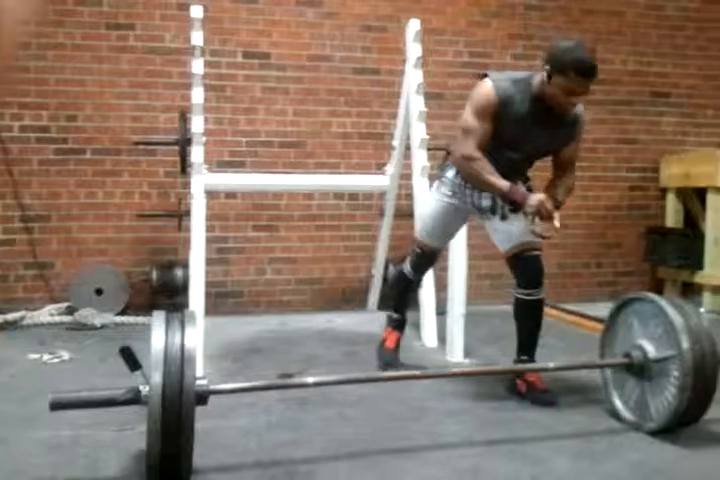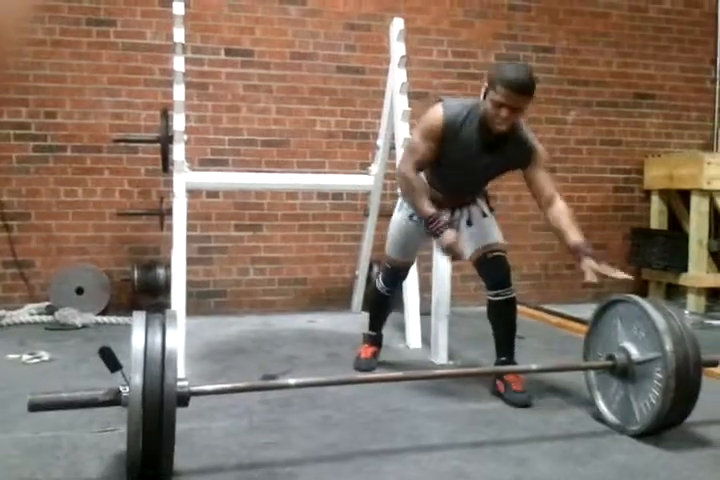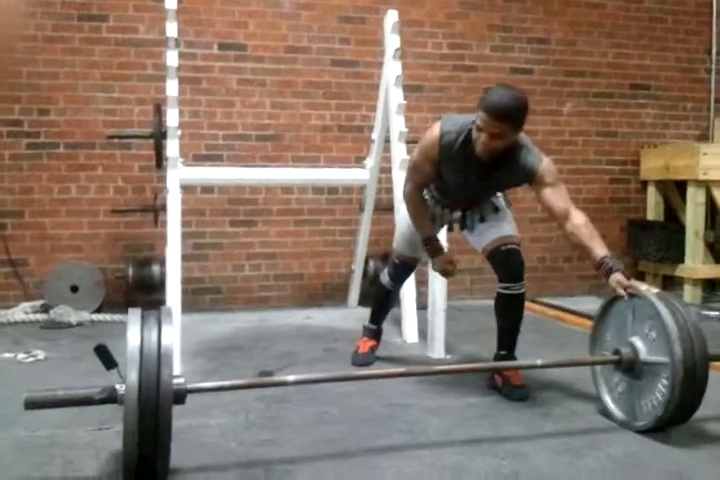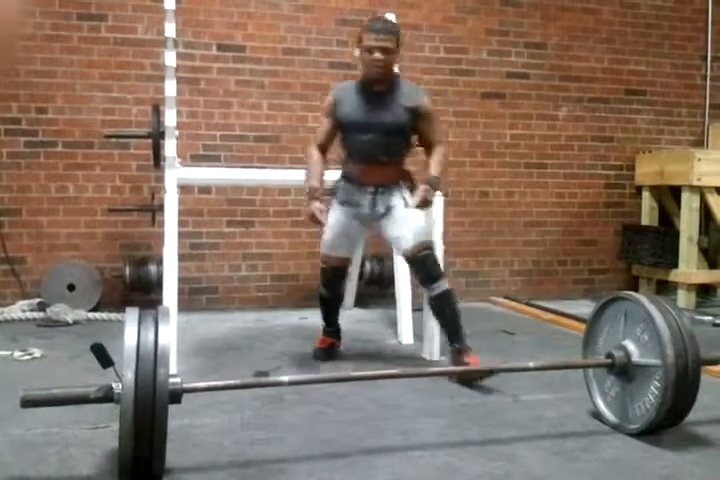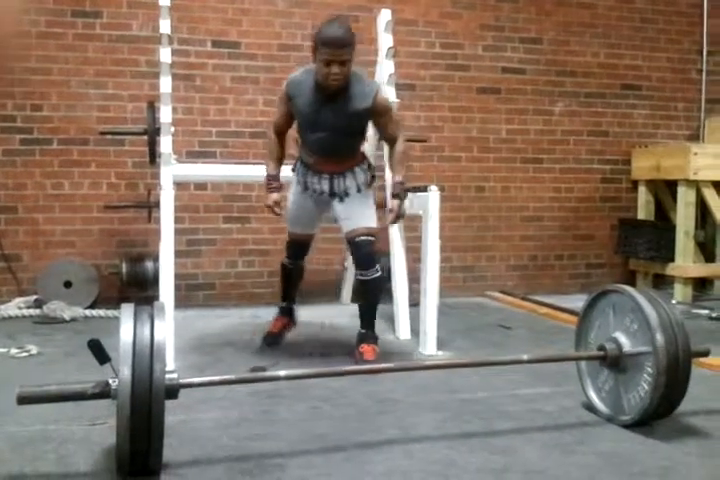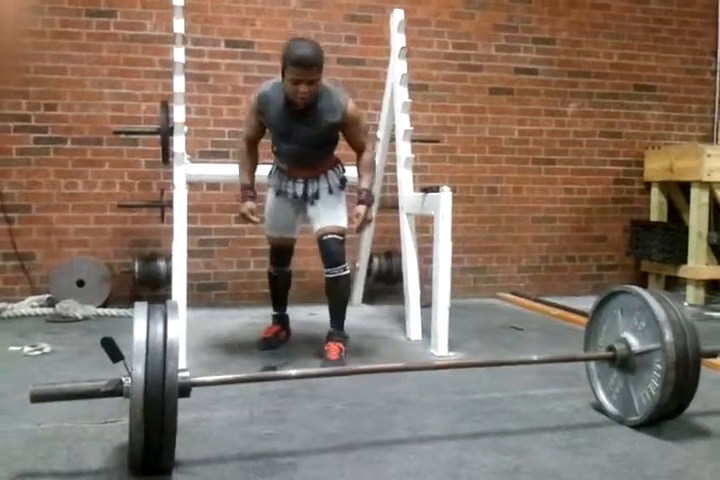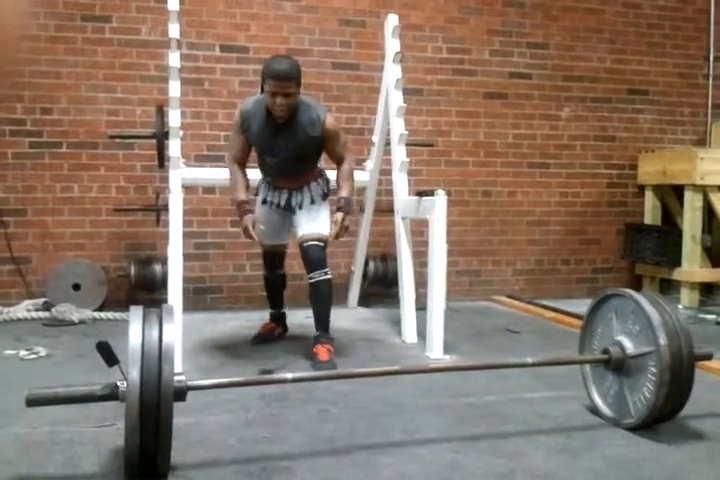
dt=0.7s
person 1, frame 1
left shoulder: (573, 119)
right shoulder: (493, 91)
left elbow: (565, 171)
right elbow: (465, 155)
left wrist: (550, 205)
right wrist: (520, 197)
left hip: (511, 188)
right hip: (461, 180)
left knee: (531, 271)
right knee: (423, 257)
left ankle: (524, 369)
right ankle: (395, 324)
person 1, frame 2
left shoulder: (527, 147)
right shoulder: (444, 116)
left elbow: (551, 202)
right elbow: (407, 170)
left wrist: (583, 252)
right wrist: (436, 226)
left hip: (470, 204)
right hip: (422, 199)
left knee: (499, 273)
right knee: (393, 271)
left ankle: (505, 368)
right ankle: (372, 339)
person 1, frame 3
left shoulder: (532, 164)
right shoulder: (440, 136)
left elbow: (569, 215)
right elbow: (413, 188)
left wrist: (611, 266)
right wrist: (433, 249)
left hip: (484, 204)
right hip: (432, 199)
left knee: (511, 268)
right knee: (401, 264)
left ankle: (504, 363)
right ankle: (371, 333)
person 1, frame 4
left shoulder: (415, 100)
right shoulder: (339, 97)
left elbow: (435, 146)
right elbow: (318, 147)
left wrist: (430, 184)
right wrist: (313, 193)
left hip: (396, 193)
right hip: (350, 192)
left knee: (427, 266)
right knee: (331, 269)
left ankle: (460, 349)
right ankle: (330, 334)
person 1, frame 5
left shoulder: (372, 95)
right shoulder: (294, 86)
left elbow: (395, 140)
right elbow: (278, 133)
left wrist: (398, 191)
right wrist: (272, 184)
left hip: (352, 178)
right hip: (307, 175)
left knee: (365, 252)
right knee: (296, 249)
left ankle: (367, 337)
right ankle: (285, 313)
person 1, frame 6
left shoulder: (342, 106)
right shoulder: (263, 99)
left elbow: (364, 149)
right elbow: (249, 144)
left wrist: (364, 198)
right wrist: (247, 193)
left hip: (325, 181)
right hip: (283, 180)
left knee: (333, 251)
right knee: (279, 252)
left ankle: (337, 336)
right ankle: (280, 322)
person 1, frame 7
left shoulder: (320, 119)
right shoulder: (246, 114)
left elbow: (344, 160)
right elbow: (236, 163)
left wrist: (343, 206)
right wrist: (245, 208)
left hip: (310, 191)
right hip: (271, 191)
left knee: (315, 257)
right knee: (272, 259)
left ankle: (323, 338)
right ankle: (277, 320)
